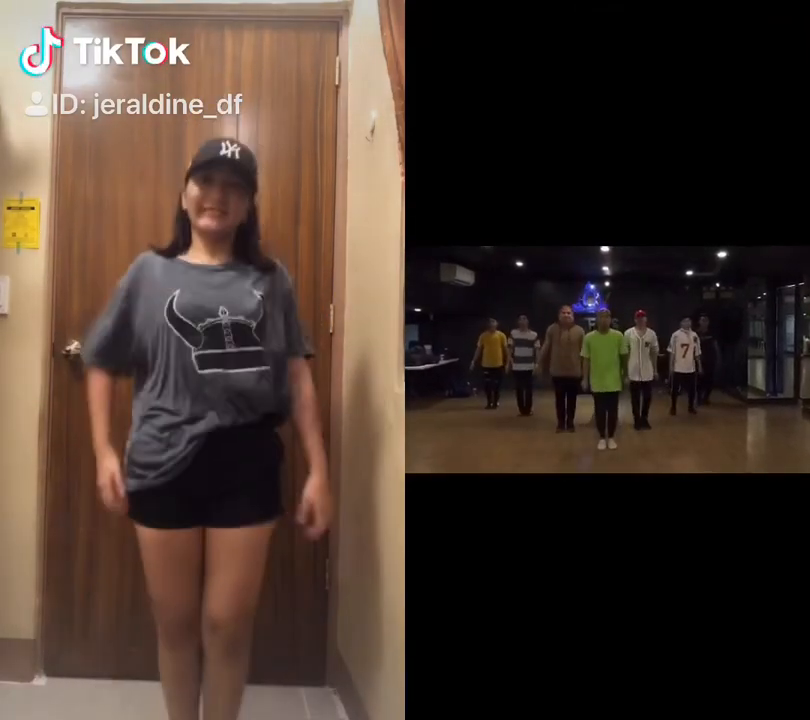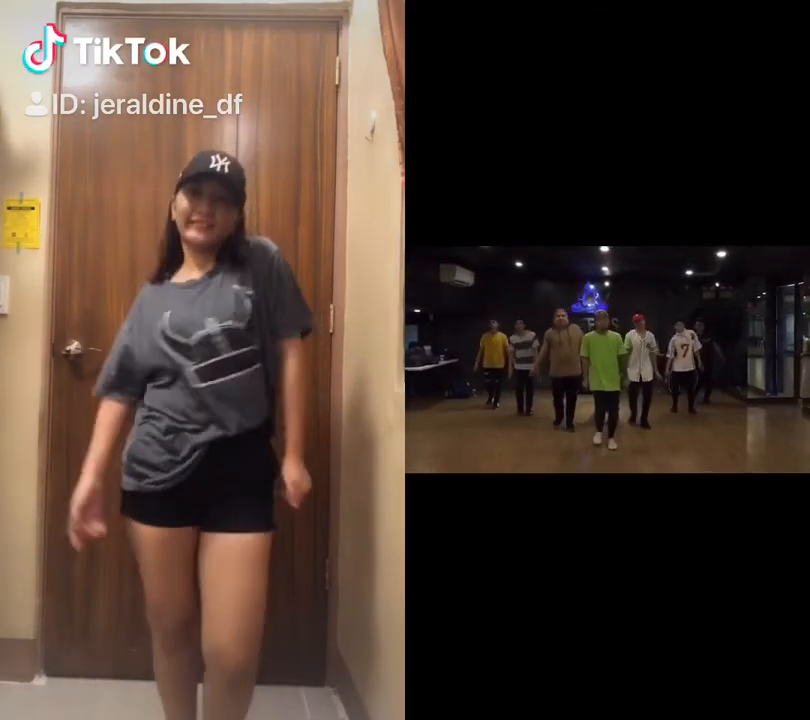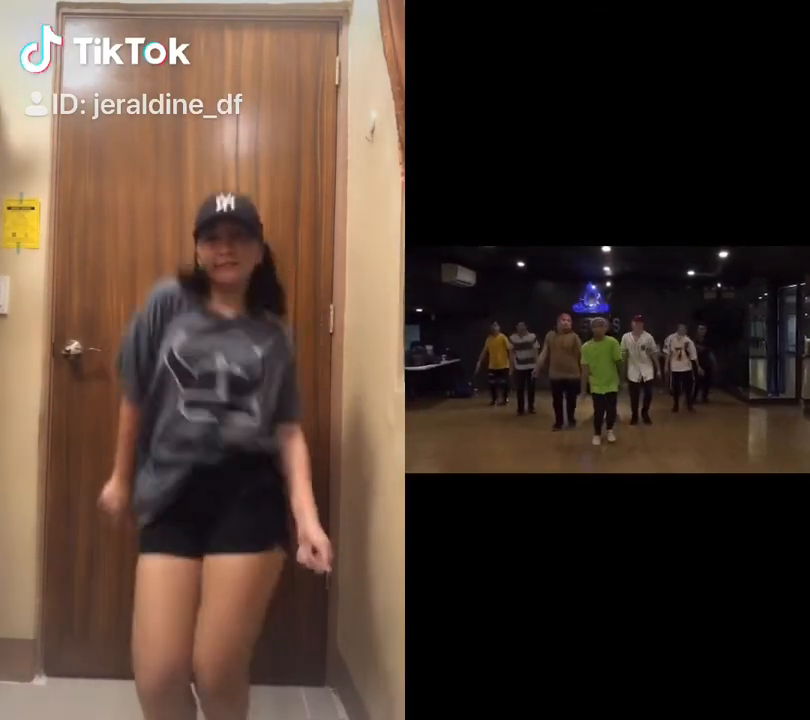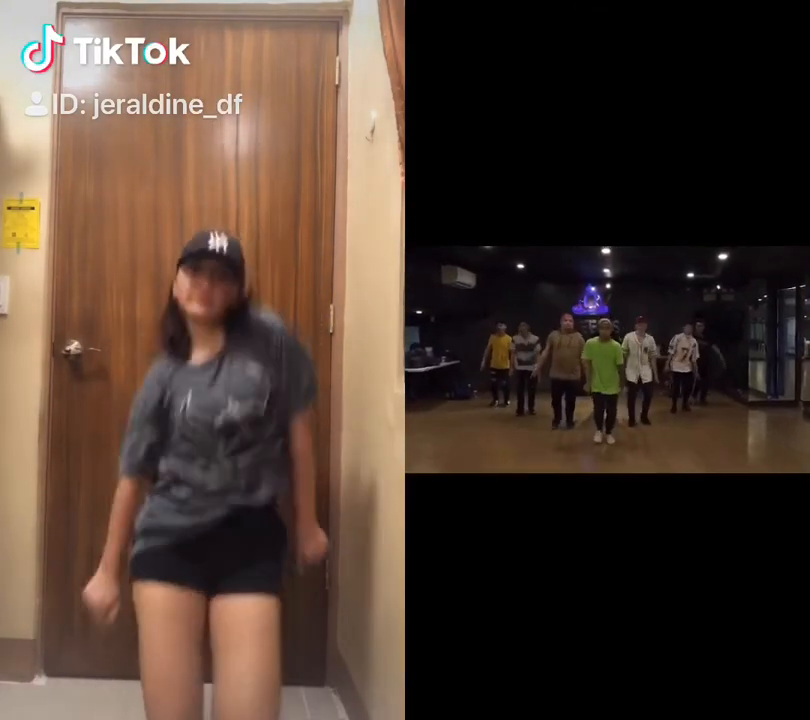
dt=0.4s
person 1, frame 1
left shoulder: (269, 278)
right shoulder: (149, 272)
left elbow: (298, 373)
right elbow: (100, 365)
left wrist: (319, 469)
right wrist: (104, 452)
left hip: (246, 464)
right hip: (163, 466)
left knee: (228, 624)
right knee: (175, 624)
person 1, frame 2
left shoulder: (261, 264)
right shoulder: (153, 297)
left elbow: (289, 356)
right elbow: (117, 391)
left wrist: (294, 454)
right wrist: (90, 477)
left hip: (240, 472)
right hip: (159, 473)
left knee: (233, 650)
right knee: (170, 627)
person 1, frame 3
left shoulder: (272, 335)
right shoulder: (166, 302)
left elbow: (289, 432)
right elbow: (134, 395)
left wrist: (308, 520)
right wrist: (120, 477)
left hip: (246, 496)
right hip: (170, 498)
left knee: (219, 669)
right knee: (157, 677)
person 1, frame 4
left shoulder: (269, 337)
right shoulder: (164, 376)
left elbow: (298, 427)
right elbow: (133, 475)
left wrist: (308, 521)
right wrist: (107, 571)
left hip: (250, 538)
right hip: (170, 540)
